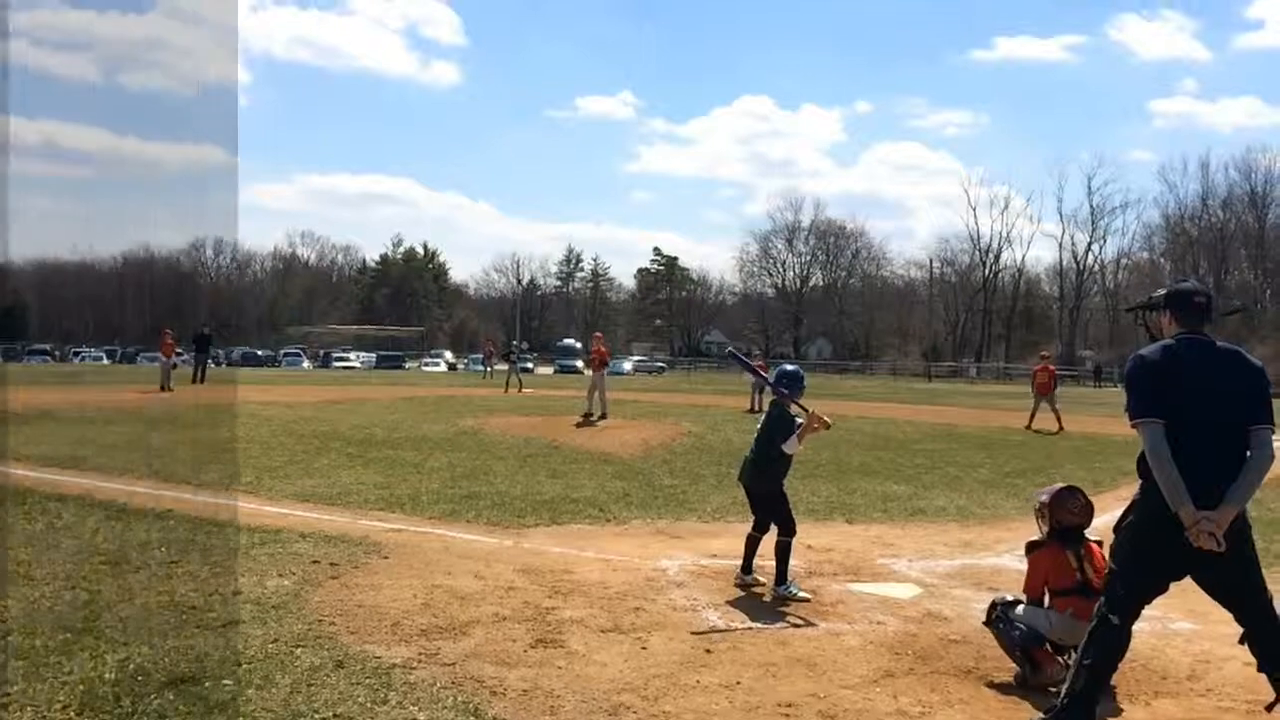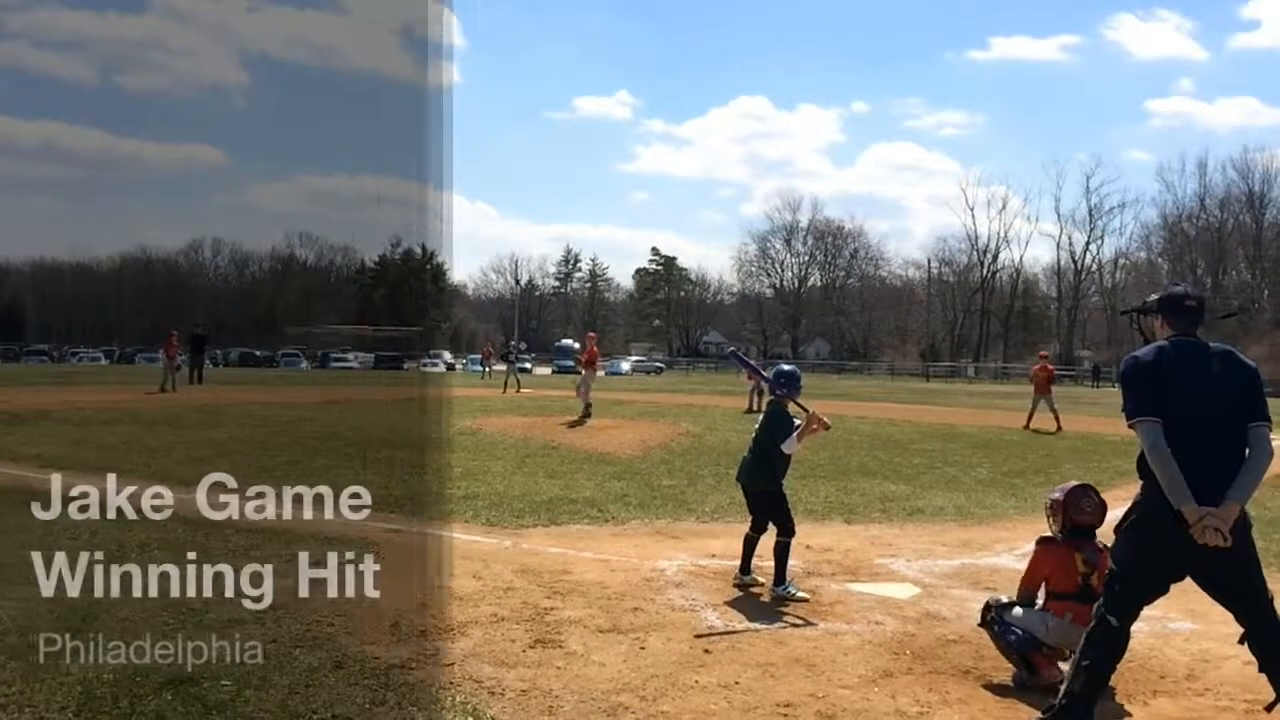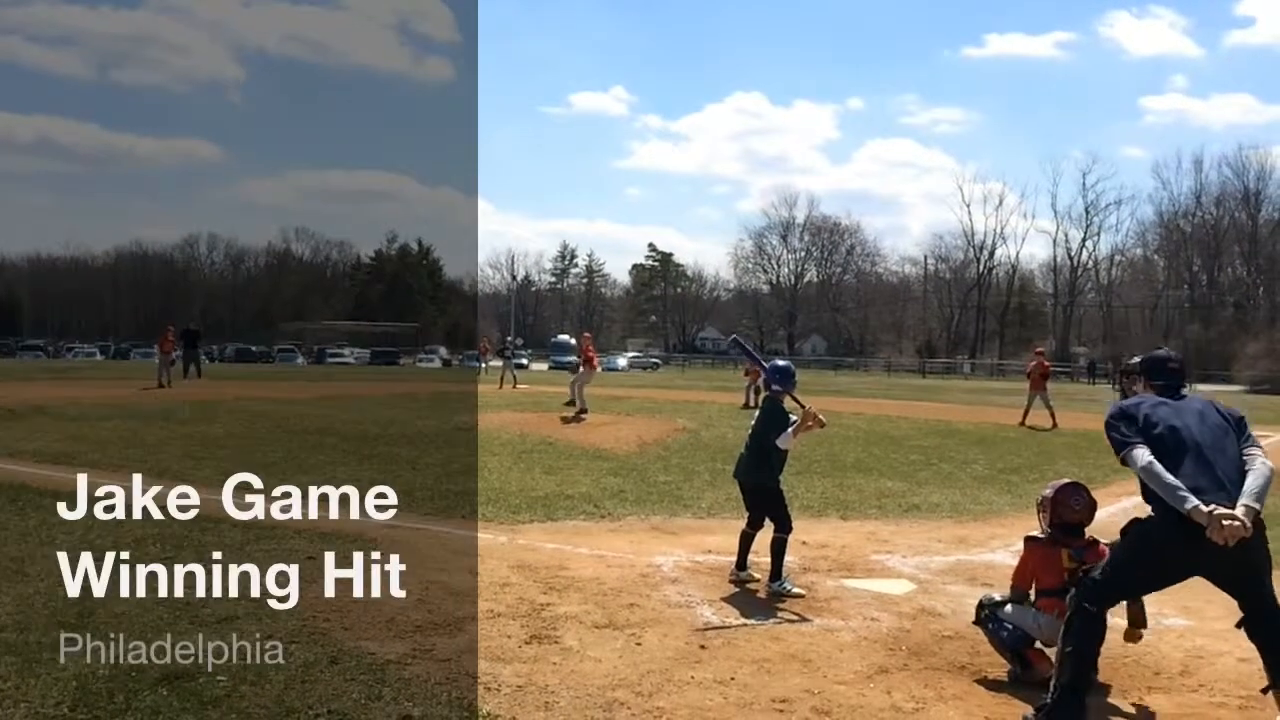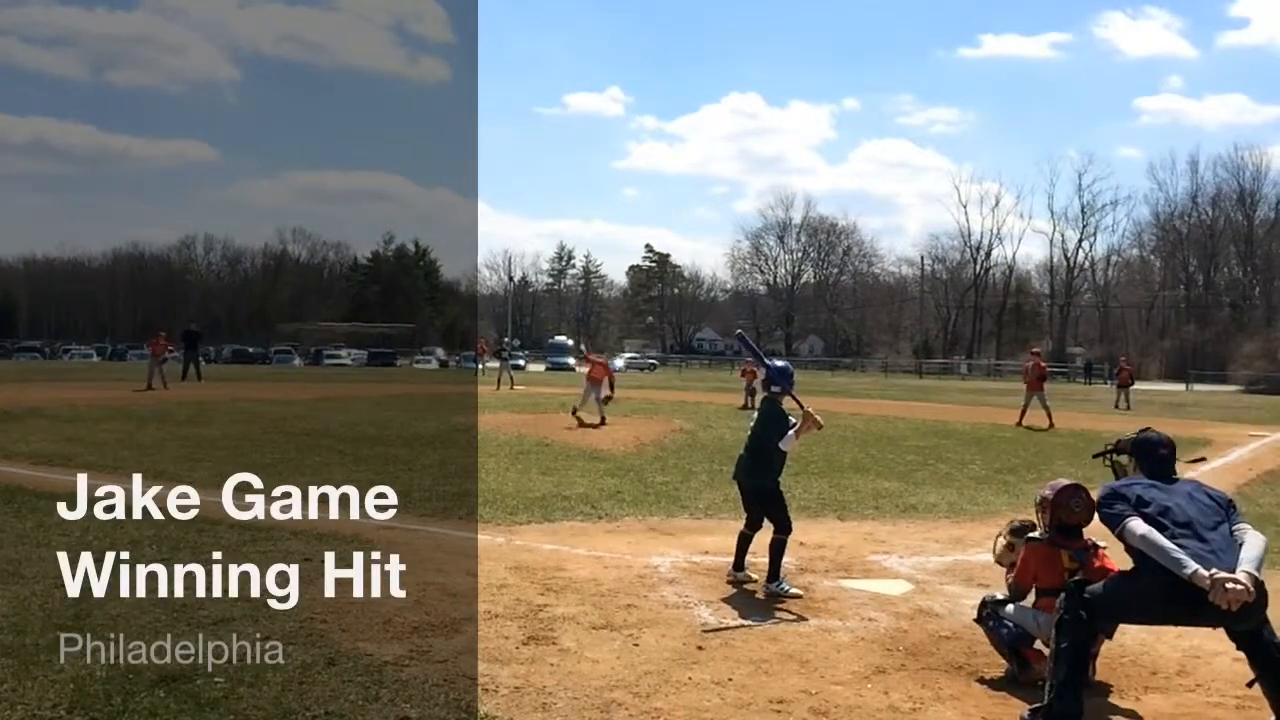
dt=0.5s
person 1, frame 1
left shoulder: (1148, 362)
left elbow: (1155, 444)
left wrist: (1186, 515)
right wrist: (1223, 514)
left hip: (1161, 513)
right hip: (1226, 518)
left knee: (1115, 614)
person 1, frame 2
left shoulder: (1142, 363)
right shoulder: (1241, 367)
left elbow: (1153, 443)
left wrist: (1190, 512)
right wrist: (1227, 511)
left hip: (1162, 512)
right hip: (1225, 517)
left knee: (1114, 614)
person 1, frame 3
left shoulder: (1127, 411)
right shoulder: (1224, 412)
left elbow: (1144, 464)
left wrist: (1199, 513)
right wrist: (1244, 513)
left hip: (1179, 526)
right hip: (1244, 531)
left knee: (1090, 598)
person 1, frame 4
left shoulder: (1117, 492)
right shoulder: (1210, 493)
left elbow: (1141, 534)
right elbow: (1254, 537)
left wrist: (1199, 577)
right wrist: (1245, 580)
left hip: (1179, 591)
right hip: (1241, 592)
left knee: (1077, 605)
person 2, frame 1
left shoulder: (778, 410)
right shoulder: (781, 415)
left elbow: (796, 430)
right elbow: (788, 448)
left wrist: (816, 426)
right wrist: (809, 427)
left hip: (753, 475)
right hip: (765, 480)
left knee: (762, 523)
right knee: (787, 528)
left ankle: (745, 573)
right ankle: (781, 585)
person 2, frame 2
left shoulder: (774, 410)
right shoulder: (780, 414)
left elbow: (793, 431)
right elbow: (787, 447)
left wrist: (813, 427)
right wrist: (807, 426)
left hip: (751, 476)
right hip: (763, 480)
left knee: (759, 523)
right knee: (785, 528)
left ankle: (743, 573)
right ankle: (779, 586)
person 2, frame 3
left shoulder: (769, 406)
right shoulder: (775, 409)
left elbow: (790, 427)
right elbow: (783, 442)
left wrist: (809, 423)
right wrist: (803, 422)
left hip: (748, 472)
right hip: (761, 476)
left knee: (756, 519)
right knee: (783, 524)
left ankle: (740, 569)
right ankle: (776, 581)
person 2, frame 4
left shoulder: (768, 407)
right shoulder: (774, 411)
left elbow: (789, 429)
right elbow: (785, 444)
left wrist: (808, 424)
right wrist: (804, 424)
left hip: (747, 474)
right hip: (761, 478)
left knee: (754, 520)
right knee: (783, 526)
left ankle: (737, 570)
right ankle: (773, 582)
person 3, frame 1
left shoulder: (1042, 551)
right shoulder: (1095, 549)
left elbow: (1034, 604)
left hip: (1065, 626)
left knee: (999, 610)
left ankle: (1044, 667)
person 3, frame 2
left shoulder: (1049, 548)
right shoulder: (1104, 554)
left elbow: (1024, 598)
left hip: (1060, 630)
left knee: (994, 609)
left ankle: (1041, 669)
person 3, frame 3
left shoulder: (1038, 547)
right shoulder: (1098, 550)
left elbow: (1017, 594)
right wrist: (1137, 625)
left hip: (1050, 627)
left knee: (990, 607)
left ankle: (1033, 665)
person 3, frame 4
left shoulder: (1036, 546)
right shoulder: (1095, 551)
left elbow: (1016, 594)
left wrist: (1012, 564)
right wrist: (1101, 633)
left hip: (1050, 628)
left knee: (990, 606)
left ankle: (1030, 664)
